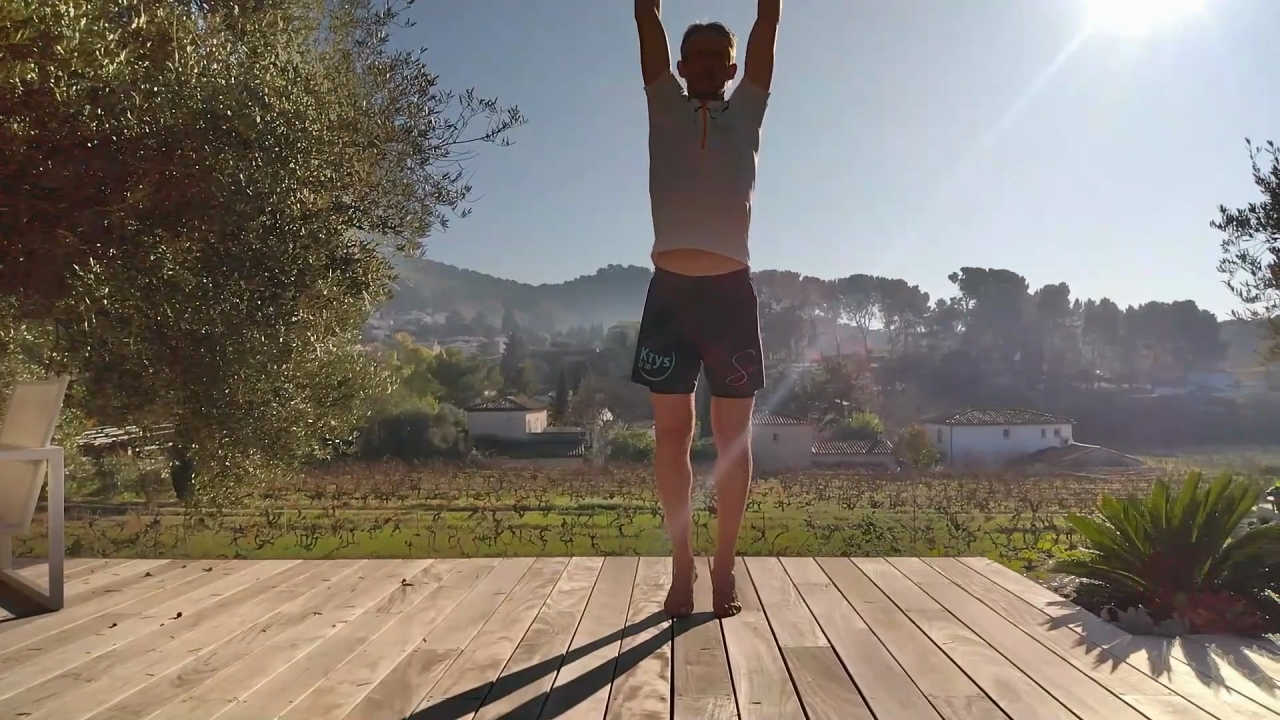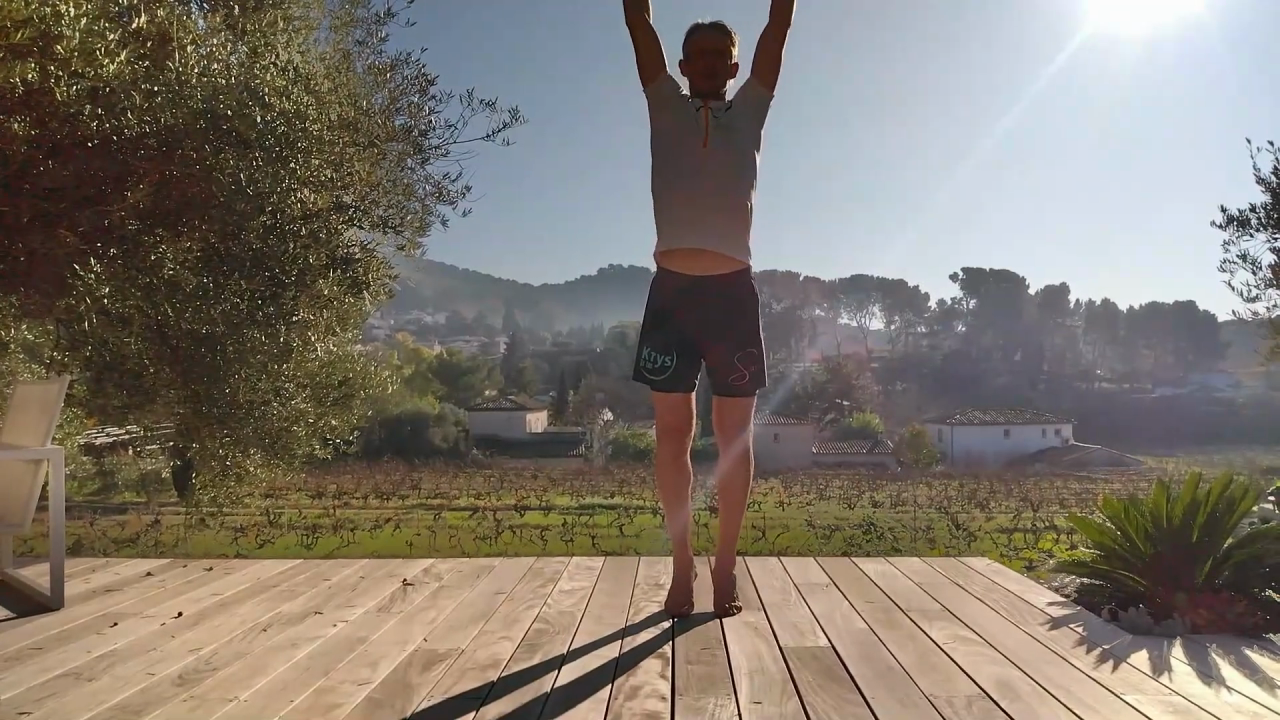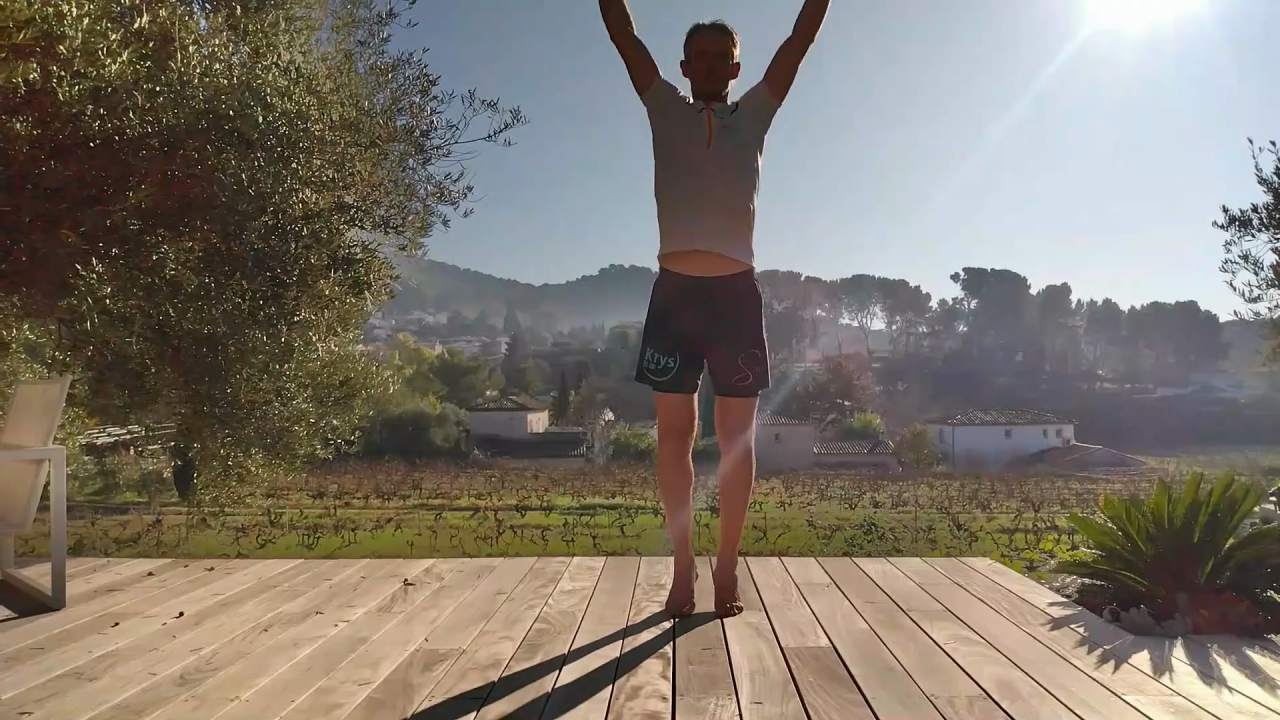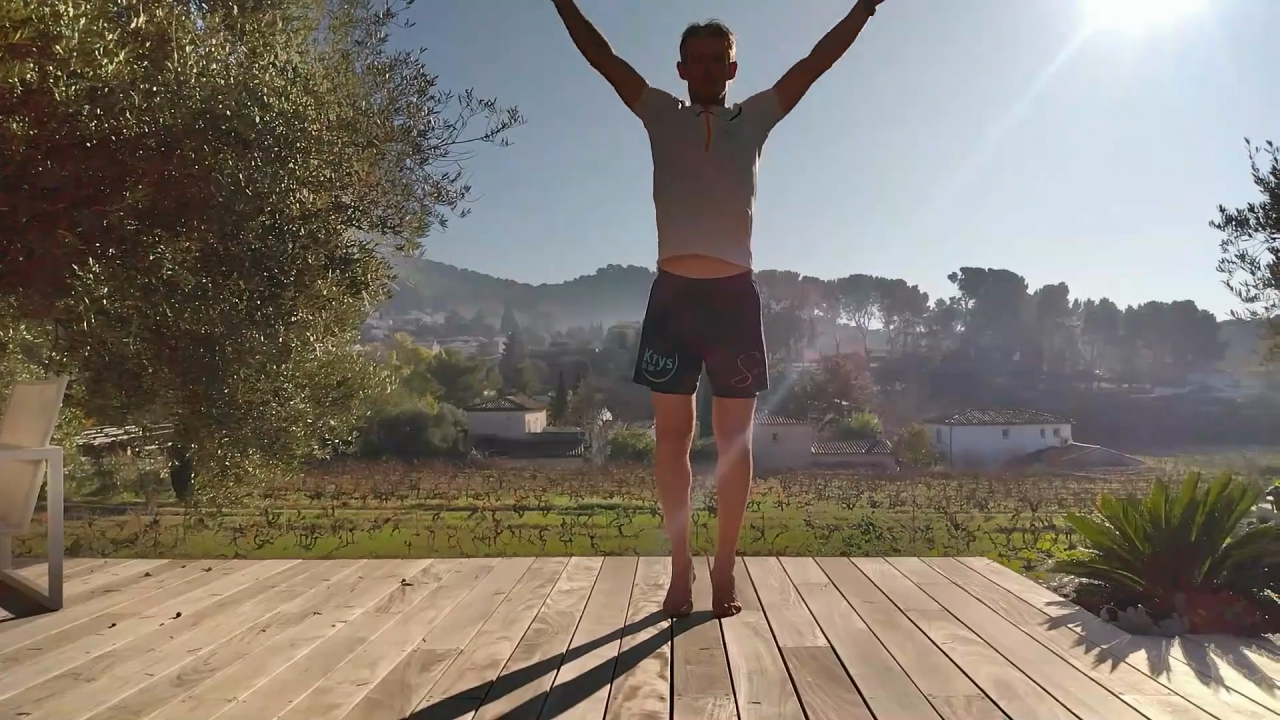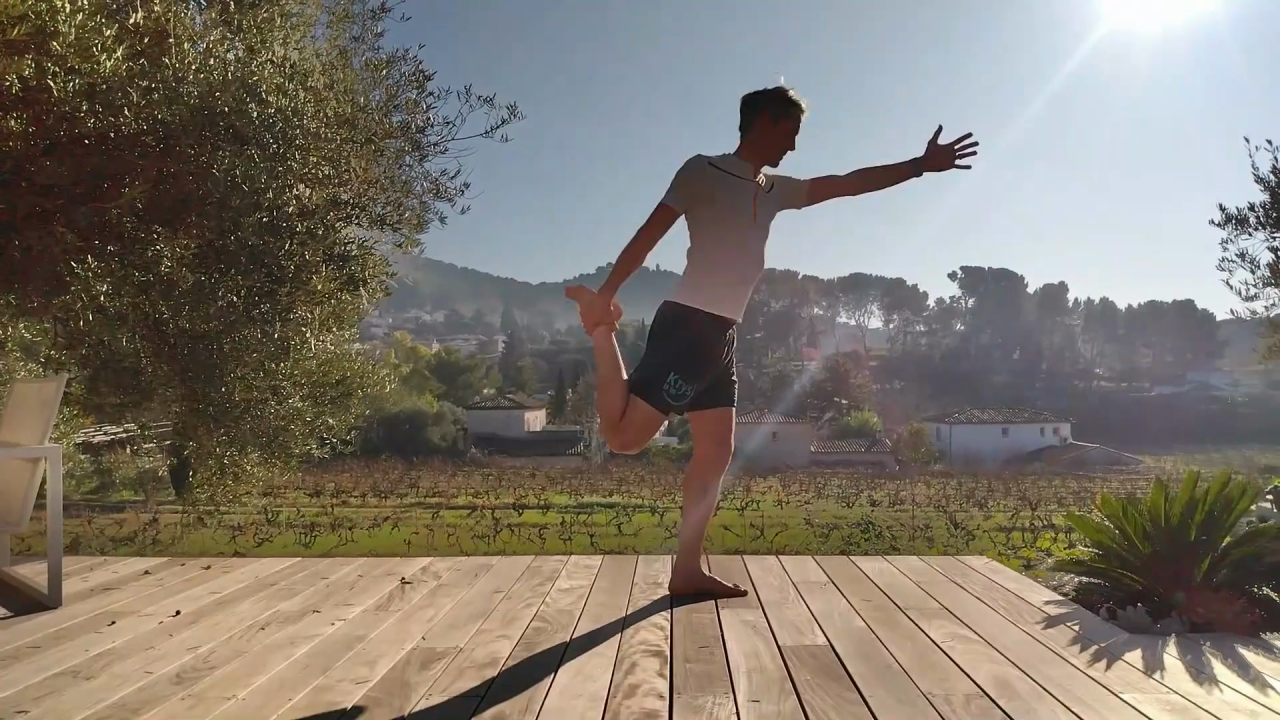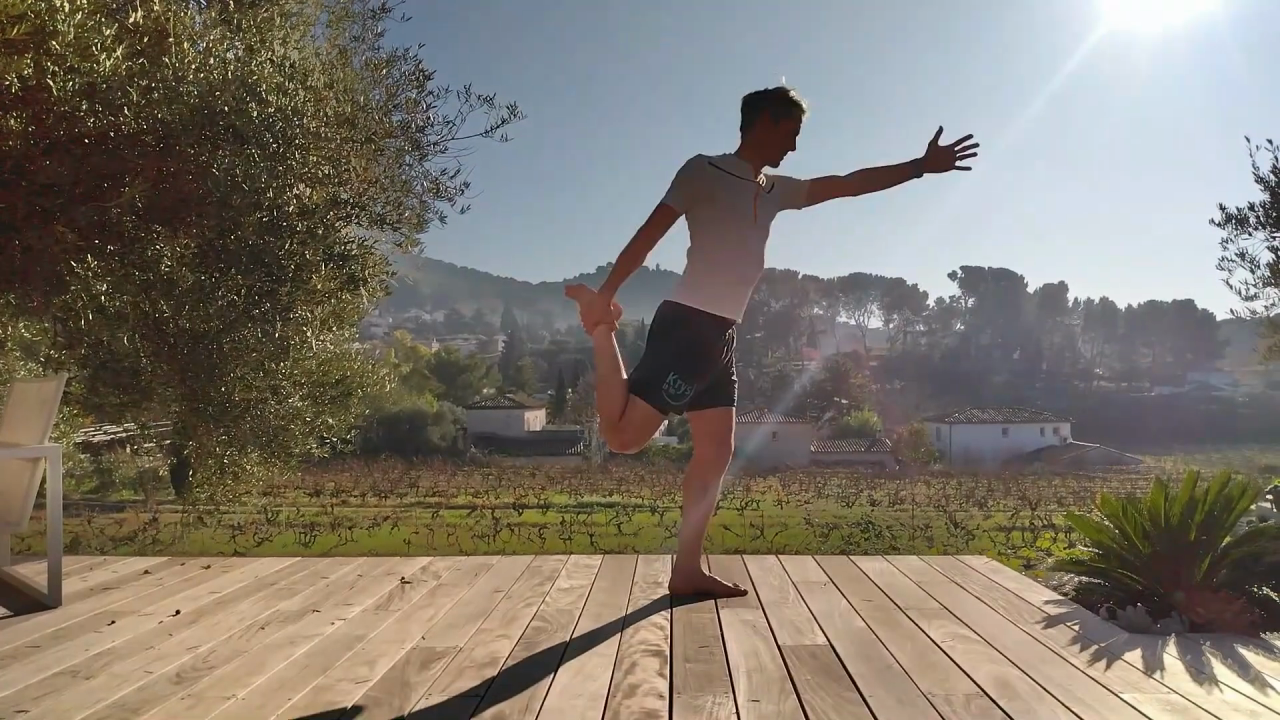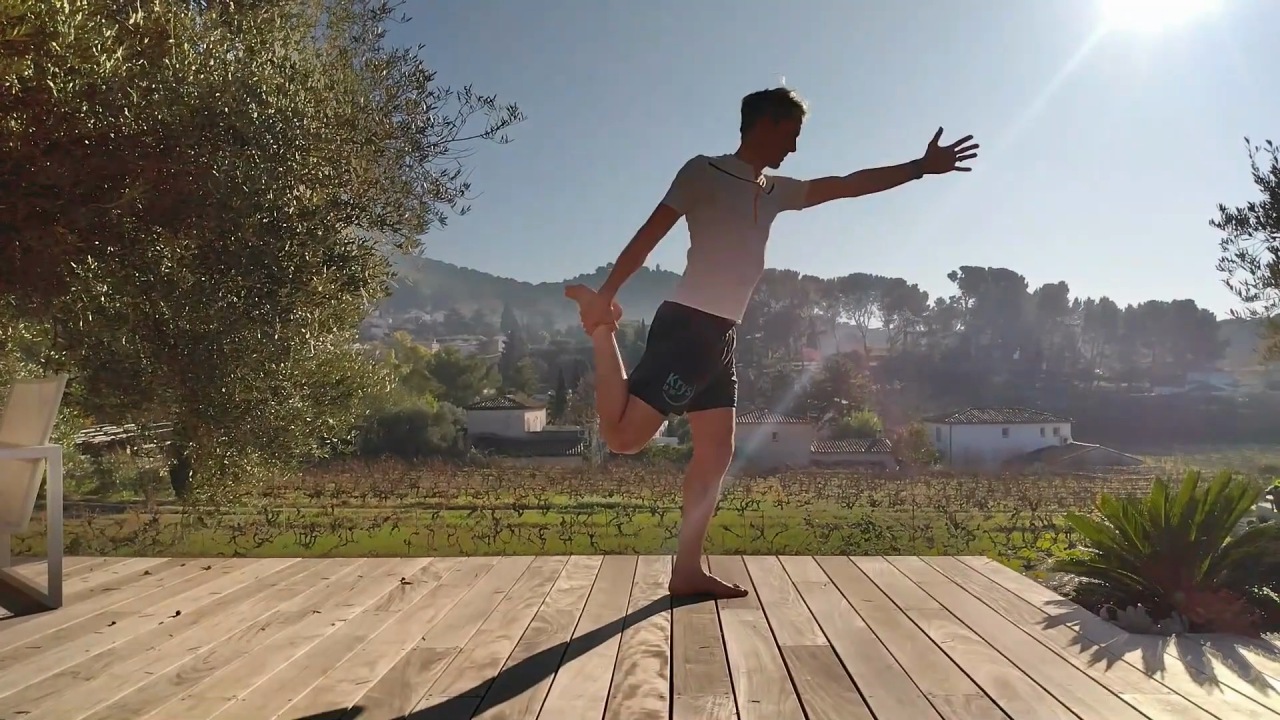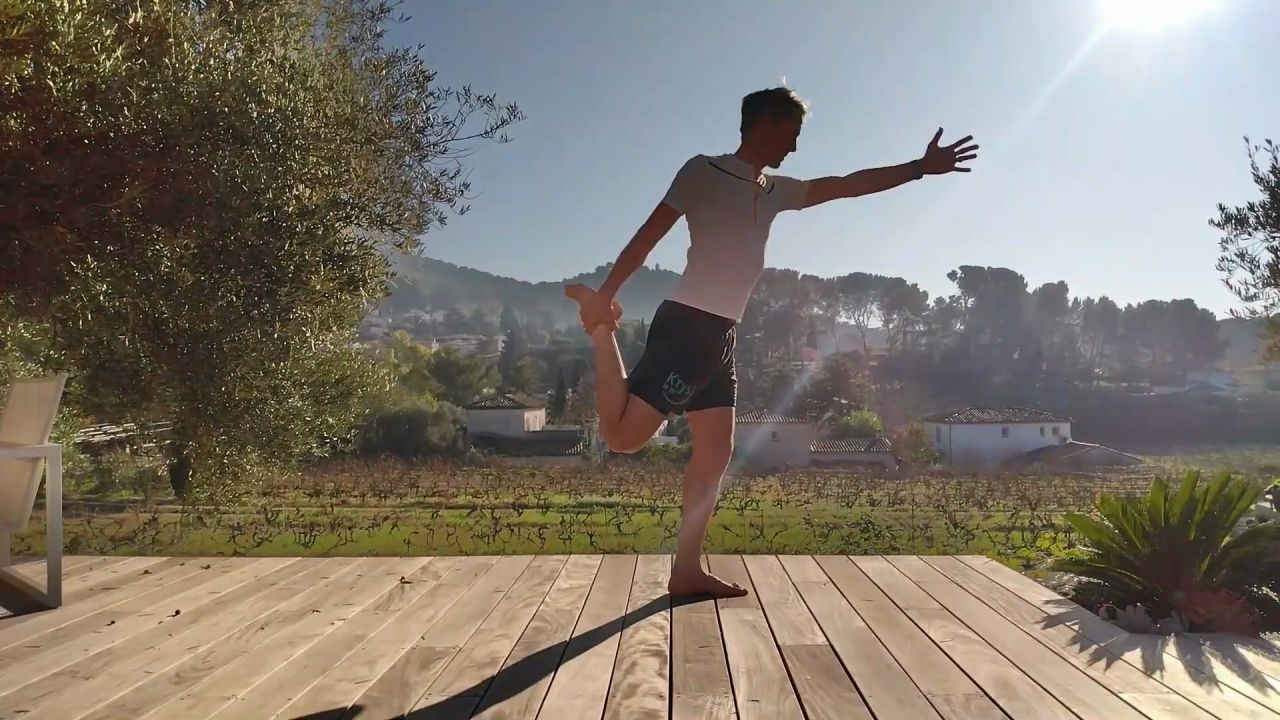
dt=0.3s
person 1, frame 1
left shoulder: (746, 111)
right shoulder: (664, 106)
left hip: (731, 290)
right hip: (671, 290)
left knee: (733, 439)
right knee: (672, 435)
left ankle: (724, 568)
right ankle: (682, 567)
person 1, frame 2
left shoulder: (748, 112)
right shoulder: (665, 107)
left hip: (732, 291)
right hip: (672, 290)
left knee: (734, 437)
right knee: (673, 433)
left ankle: (725, 568)
right ankle: (682, 567)
person 1, frame 3
left shoulder: (753, 115)
right shoulder: (665, 109)
left hip: (735, 292)
right hip: (674, 291)
left knee: (736, 438)
right knee: (674, 433)
left ankle: (726, 569)
right ankle: (683, 567)
person 1, frame 4
left shoulder: (753, 119)
right shoulder: (661, 115)
left elbow: (818, 60)
right elbow: (602, 57)
left hip: (733, 295)
right hip: (673, 294)
left knee: (733, 437)
right knee: (673, 434)
left ankle: (724, 569)
right ankle: (681, 570)
person 1, frame 5
left shoulder: (775, 189)
right shoulder: (704, 171)
left elbow: (849, 183)
right elbow: (649, 233)
left wrist: (920, 165)
right wrist: (605, 296)
left hip: (719, 334)
right hip: (688, 325)
left knee: (715, 452)
right knee: (623, 435)
left ankle: (687, 570)
person 1, frame 6
left shoulder: (775, 190)
right shoulder: (704, 171)
left elbow: (849, 184)
right elbow: (648, 235)
left wrist: (920, 166)
right wrist: (605, 296)
left hip: (719, 335)
right hip: (688, 325)
left knee: (715, 452)
right knee: (623, 435)
left ankle: (688, 569)
person 1, frame 7
left shoulder: (774, 191)
right shoulder: (704, 171)
left elbow: (850, 185)
right elbow: (648, 235)
left wrist: (921, 167)
right wrist: (605, 296)
left hip: (719, 335)
right hip: (687, 325)
left knee: (715, 453)
right knee: (622, 436)
left ankle: (687, 570)
person 1, frame 8
left shoulder: (775, 191)
right shoulder: (704, 171)
left elbow: (848, 185)
right elbow: (648, 234)
left wrist: (920, 167)
right wrist: (605, 296)
left hip: (719, 335)
right hip: (687, 325)
left knee: (715, 452)
right knee: (622, 435)
left ankle: (687, 570)
